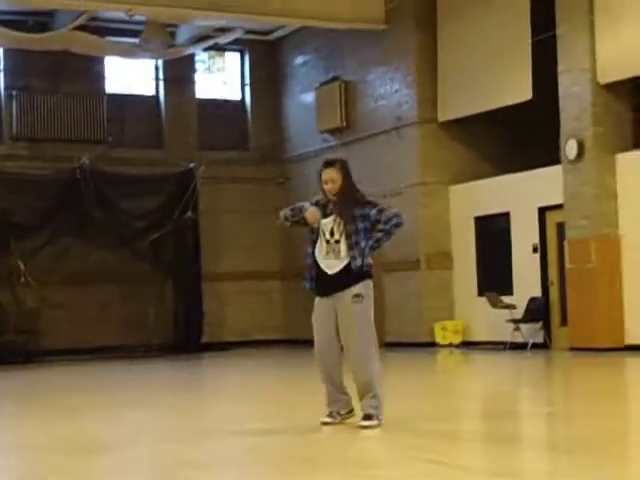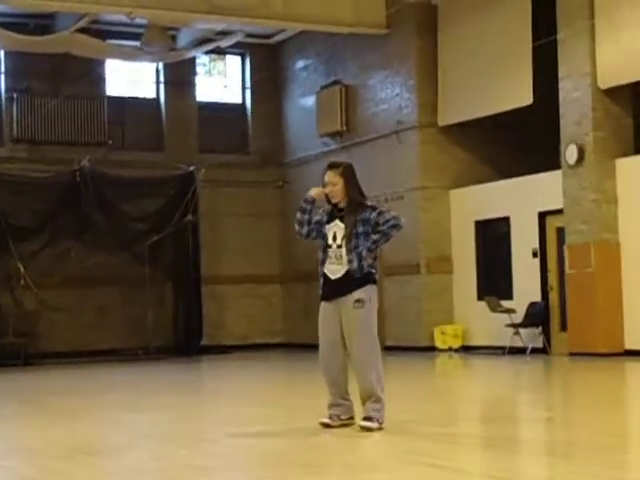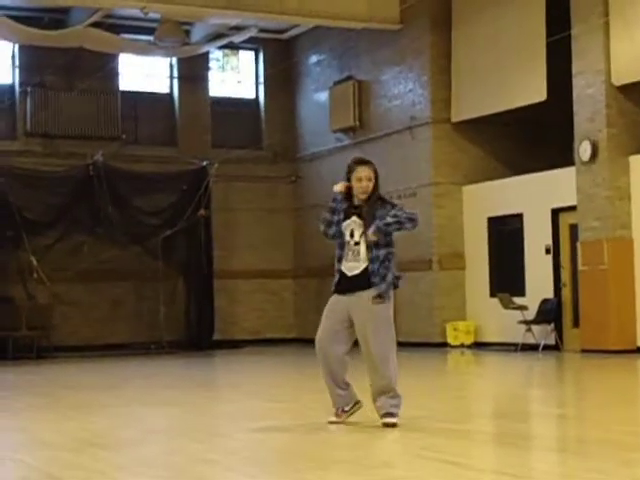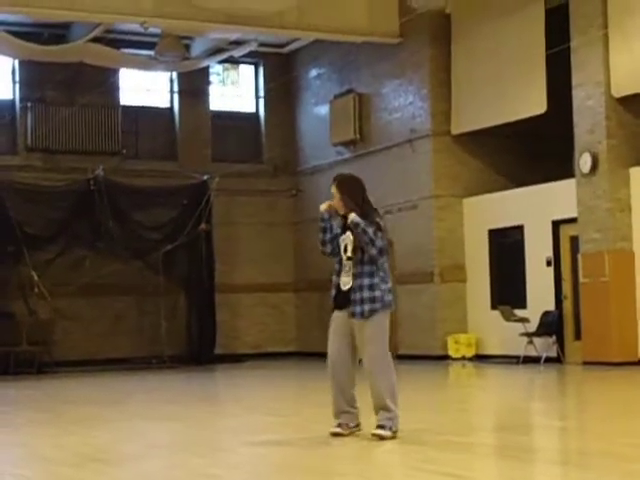
dt=0.5s
person 1, frame 1
left shoulder: (362, 207)
right shoulder: (319, 207)
left elbow: (395, 220)
right elbow: (285, 217)
left wrist: (369, 247)
right wrist: (303, 210)
left hip: (354, 285)
right hip: (324, 288)
left knee: (361, 349)
right knee: (325, 351)
left ankle: (372, 408)
right ankle: (340, 405)
person 1, frame 2
left shoulder: (365, 211)
right shoulder: (326, 215)
left elbow: (394, 222)
right elbow: (303, 230)
left wrist: (369, 249)
right wrist: (309, 200)
left hip: (358, 288)
right hip: (330, 292)
left knee: (364, 352)
right knee: (329, 354)
left ankle: (374, 411)
right ankle: (341, 410)
person 1, frame 3
left shoulder: (382, 208)
right shoulder: (344, 210)
left elbow: (411, 219)
right elbow: (328, 231)
left wrist: (379, 228)
right wrist: (336, 198)
left hip: (373, 289)
right hip: (343, 289)
left knee: (378, 350)
right knee: (325, 343)
left ankle: (389, 406)
right ankle: (345, 400)
person 1, frame 4
left shoulder: (370, 221)
right shoulder: (342, 224)
left elbow: (377, 250)
right elbow: (328, 249)
left wrist: (357, 222)
right wrist: (324, 217)
left hip: (369, 302)
right hip: (343, 302)
left knee: (376, 361)
right knee: (338, 361)
left ankle: (388, 419)
right ankle: (347, 418)
